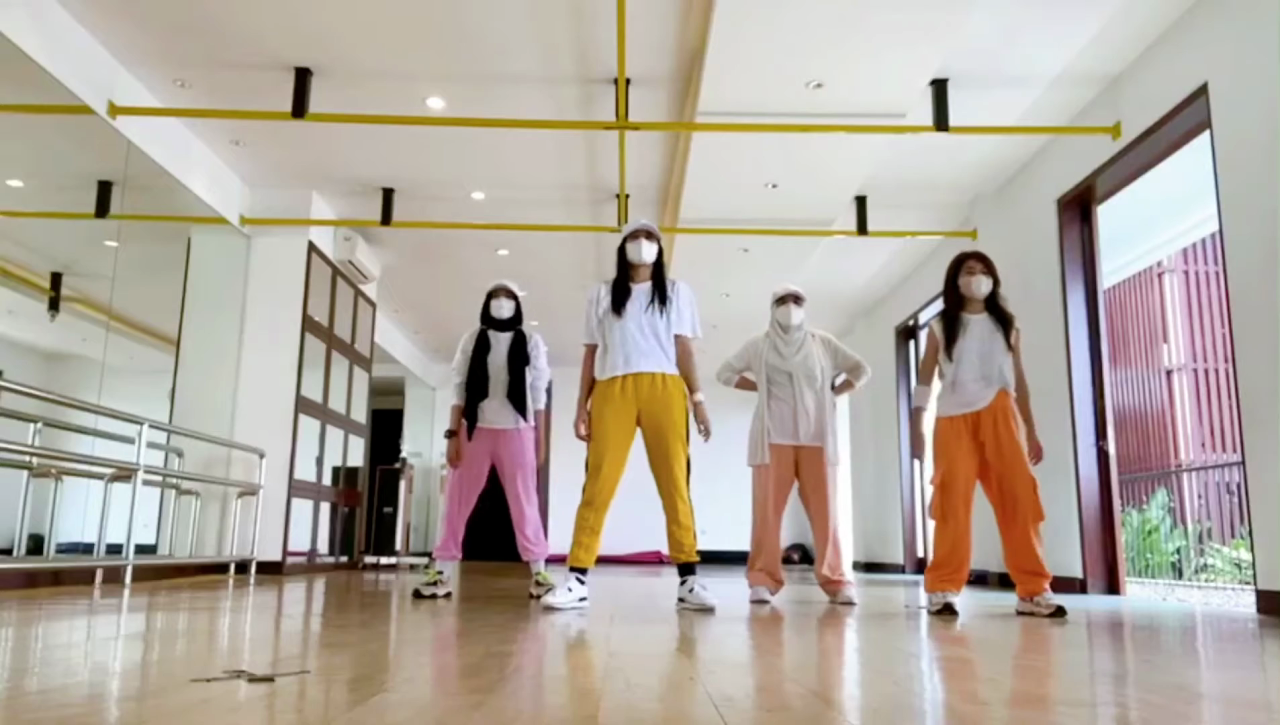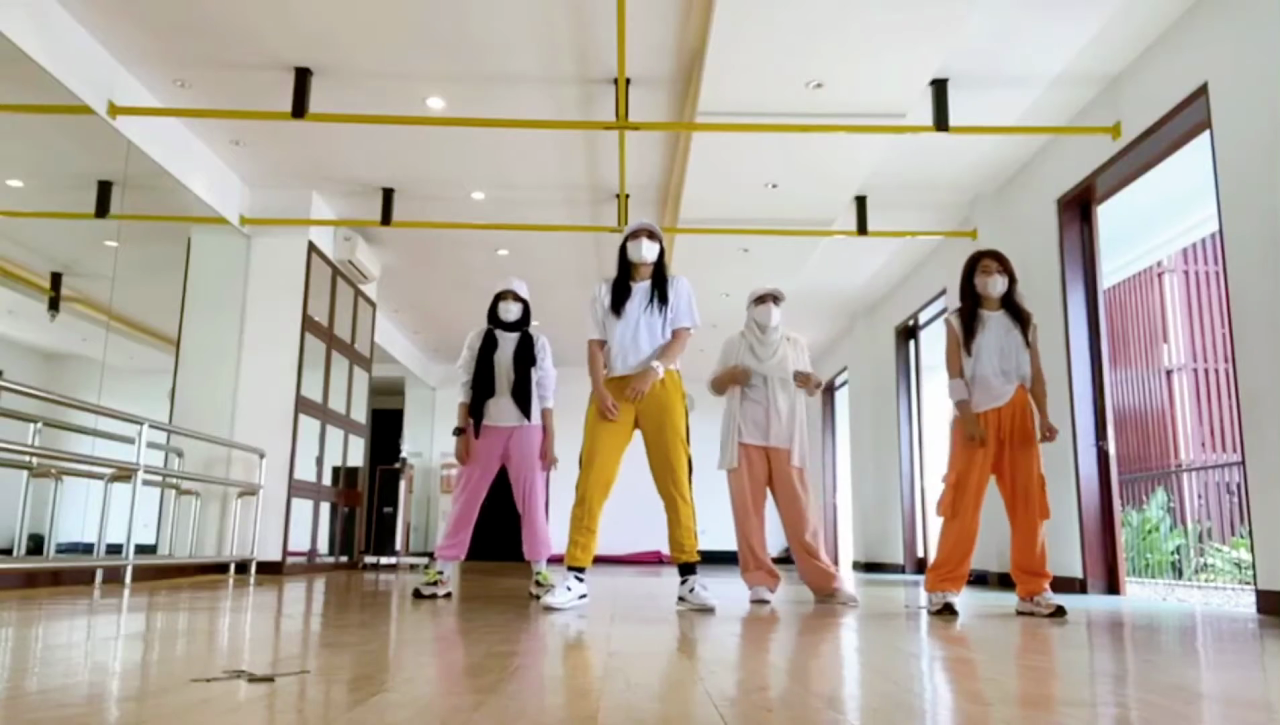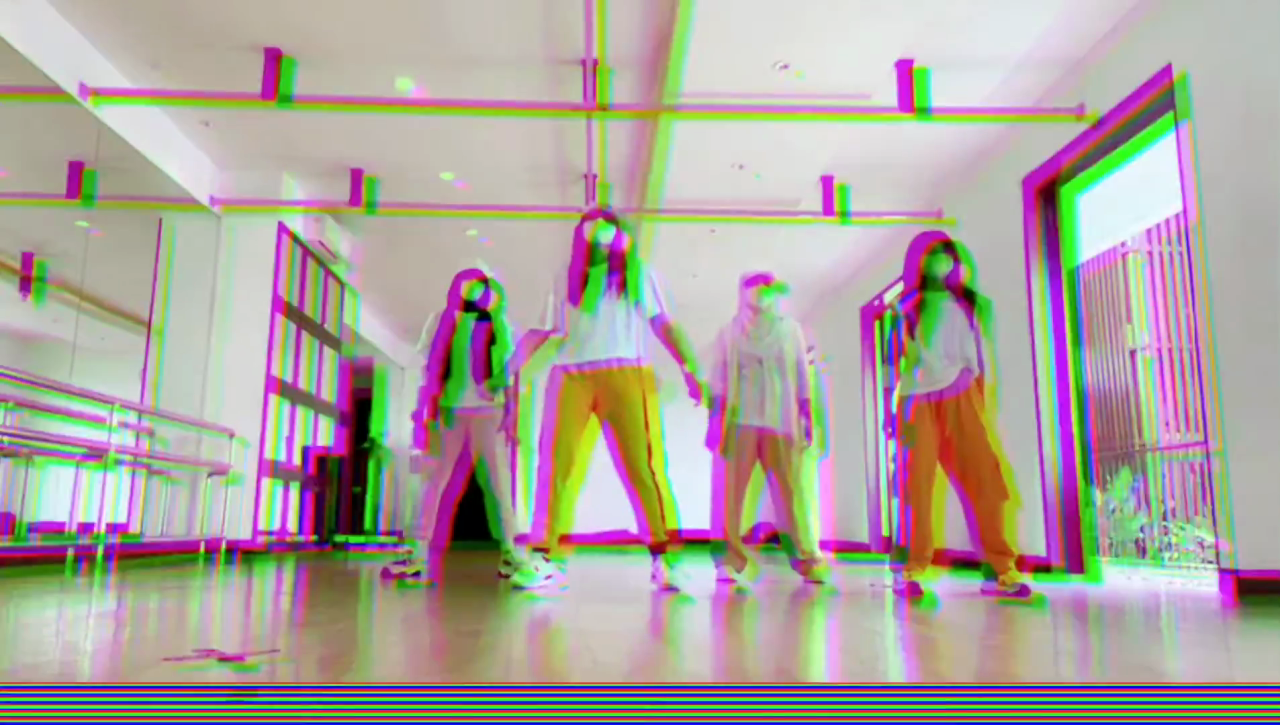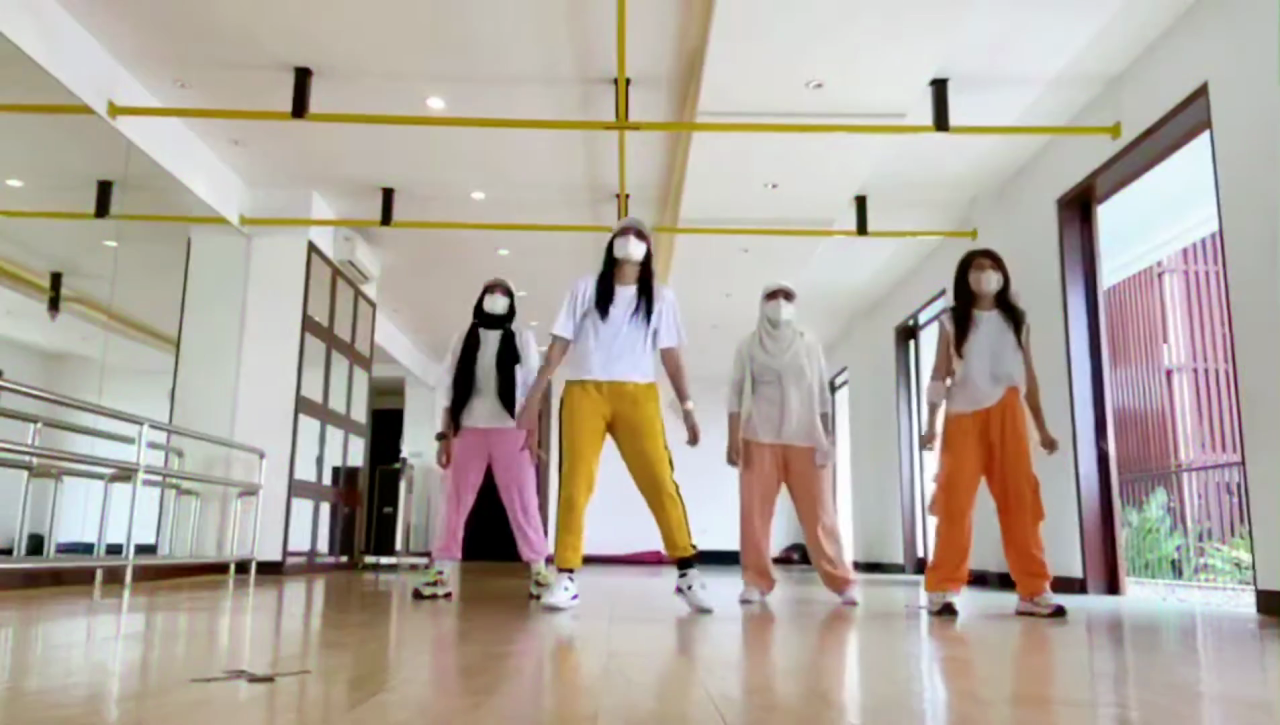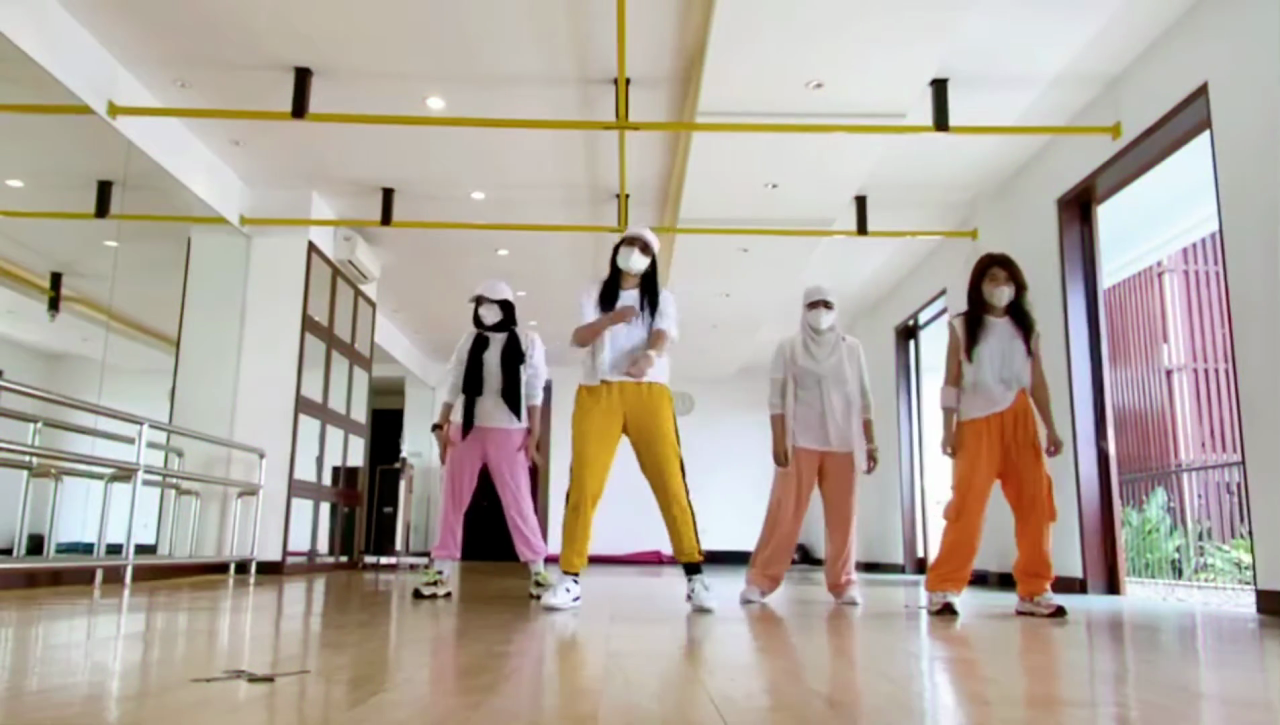
dt=1s
person 1, frame 1
left shoulder: (677, 291)
right shoulder: (603, 294)
left elbow: (683, 346)
right elbow: (591, 352)
left wrist: (697, 396)
right wrist: (582, 405)
left hip: (663, 389)
right hip: (613, 391)
left knee: (675, 482)
right knee: (598, 482)
left ankle: (688, 580)
right ankle: (577, 580)
person 1, frame 2
left shoulder: (676, 287)
right shoulder: (606, 292)
left elbow: (681, 336)
right elbow: (596, 345)
left wrist: (653, 370)
right wrist: (600, 390)
left hip: (661, 389)
right hip: (612, 390)
left knee: (675, 480)
right knee: (592, 480)
left ankle: (689, 579)
right ankle: (576, 578)
person 1, frame 3
left shoulder: (637, 272)
right shoulder: (567, 277)
left elbow: (661, 323)
right elbow: (545, 332)
left wrist: (689, 369)
left hip: (624, 376)
right hip: (573, 379)
left knee: (640, 466)
right knee: (557, 468)
left ankle: (663, 559)
right ankle: (546, 560)
person 1, frame 4
left shoulder: (660, 296)
right shoulder: (585, 288)
left elbow: (669, 353)
right elbow: (560, 341)
left wrist: (687, 407)
right wrist: (535, 392)
left hip: (638, 395)
right hip: (586, 393)
left knee: (660, 481)
right knee: (575, 484)
left ankle: (687, 575)
right ankle: (566, 579)
person 1, frame 5
left shoulder: (662, 298)
right shoulder: (595, 294)
left elbow: (664, 335)
right elbow: (580, 338)
left wrist: (647, 357)
right wrist: (611, 319)
left hip: (649, 394)
right hip: (597, 396)
left knee: (671, 486)
right knee: (584, 486)
left ankle: (695, 577)
right ankle: (570, 578)
person 2, frame 1
left shoulder: (1007, 326)
right shoulder: (941, 327)
left elbow: (1018, 380)
right elbow: (924, 379)
left wrist: (1031, 431)
right wrist: (916, 426)
left hip: (1000, 417)
right hip: (955, 420)
left knee: (1019, 500)
right knee: (953, 502)
left ankle: (1033, 590)
right ankle: (942, 588)
person 2, frame 2
left shoulder: (1023, 322)
right shoulder: (958, 322)
left elbow: (1035, 374)
right elbow: (955, 376)
left wrist: (1043, 416)
right wrist: (968, 418)
left hip: (1017, 414)
right hip: (976, 415)
left knee: (1027, 499)
right knee: (964, 500)
left ankle: (1033, 590)
right ankle: (943, 587)
person 2, frame 3
left shoulder: (972, 304)
right shoulder: (906, 306)
left elbow: (980, 358)
right elbow: (894, 359)
left wrist: (983, 405)
right wrist: (889, 407)
left hip: (963, 398)
right hip: (919, 401)
left knee: (985, 479)
right knee: (917, 482)
left ankle: (1000, 569)
right ankle: (910, 569)
person 2, frame 4
left shoulder: (1016, 321)
right shoulder: (952, 322)
left elbow: (1028, 377)
right elbow: (939, 376)
left wrist: (1042, 426)
right wrist: (930, 422)
left hip: (1008, 416)
right hip: (964, 417)
left knee: (1021, 499)
right knee: (955, 500)
left ankle: (1032, 589)
right ankle: (942, 587)
person 2, frame 5
left shoulder: (1026, 328)
right shoulder: (961, 327)
left elbow: (1036, 381)
right elbow: (951, 382)
left wrist: (1050, 426)
right wrist: (948, 429)
left hip: (1019, 420)
right hip: (976, 422)
left knee: (1034, 503)
right knee: (967, 504)
left ankle: (1034, 590)
right ankle: (943, 587)
person 3, frame 1
left shoulder: (531, 342)
right shoulder: (472, 340)
left elbow: (538, 394)
right elbow: (460, 390)
left wrist: (541, 438)
right wrist: (452, 434)
left hip: (517, 430)
right hip: (475, 429)
left knee: (524, 501)
right knee: (457, 499)
left ankle: (539, 573)
right ankle: (442, 573)
person 3, frame 2
left shoulder: (537, 343)
right shoulder: (479, 339)
left elbow: (546, 394)
right elbow: (467, 388)
left wrist: (549, 438)
right wrist: (461, 431)
left hip: (526, 429)
right hip: (484, 428)
left knee: (532, 501)
right knee: (466, 498)
left ankle: (540, 572)
right ankle: (442, 572)
person 3, frame 3
left shoulder: (496, 322)
right shoulder: (441, 321)
left elbow: (507, 371)
right elbow: (428, 371)
left wrist: (510, 413)
right wrist: (421, 415)
left hip: (487, 411)
right hip: (447, 411)
left knee: (498, 481)
right knee: (433, 480)
left ankle: (508, 551)
right ankle: (417, 553)
person 3, frame 4
left shoulder: (521, 338)
right shoulder: (465, 339)
left elbow: (530, 388)
right elbow: (452, 390)
left wrist: (533, 431)
right wrist: (444, 435)
left hip: (510, 429)
right hip: (469, 429)
left knee: (522, 500)
right knee: (456, 500)
left ankle: (539, 570)
right ankle: (442, 572)
person 3, frame 5
left shoulder: (528, 341)
right shoulder: (469, 341)
left elbow: (534, 391)
right elbow: (453, 386)
left wrist: (533, 433)
right wrist: (441, 425)
left hip: (508, 431)
right hip: (465, 428)
left knee: (518, 500)
right knee: (453, 500)
left ankle: (537, 571)
right ankle: (441, 572)
person 4, frame 1
left shoulder: (822, 343)
right shoulder: (758, 345)
left elbow: (861, 370)
right elbow: (725, 373)
left wrist: (834, 393)
right wrist: (759, 387)
left hip: (815, 438)
right hip: (773, 437)
left knee: (823, 509)
right knee: (767, 508)
left ankle: (835, 581)
right ankle: (763, 580)
person 4, frame 2
left shoulder: (795, 345)
right shoulder: (735, 344)
left elbow: (809, 388)
right elbow: (715, 386)
left wrist: (814, 384)
right wrist: (727, 377)
left hip: (786, 440)
right hip: (745, 439)
left knee: (798, 511)
right knee: (748, 509)
left ankle: (826, 581)
right ankle: (759, 580)
person 4, frame 3
left shoulder: (791, 329)
right shoulder: (730, 331)
left elbow: (801, 378)
right elbow: (717, 378)
left wrist: (807, 421)
right wrist: (721, 420)
left hip: (782, 423)
right hip: (739, 423)
left knee: (792, 493)
right knee: (730, 491)
left ankle: (808, 562)
right ankle: (731, 561)
person 4, frame 4
left shoulder: (810, 346)
right shoulder: (748, 347)
left elbow: (823, 396)
right elbow: (736, 396)
left wrist: (827, 438)
right wrist: (733, 439)
left hip: (804, 439)
right hip: (759, 438)
left knee: (818, 510)
right knee: (755, 510)
left ankle: (839, 579)
right ankle: (756, 580)
person 4, frame 5
left shoulder: (851, 348)
right shoulder: (788, 349)
left elbow: (863, 399)
right elbow: (777, 399)
left wrist: (870, 442)
right wrist: (778, 441)
left hip: (842, 444)
right hip: (799, 442)
left knee: (843, 514)
right knee: (785, 512)
left ankle: (842, 582)
right ankle: (760, 579)
